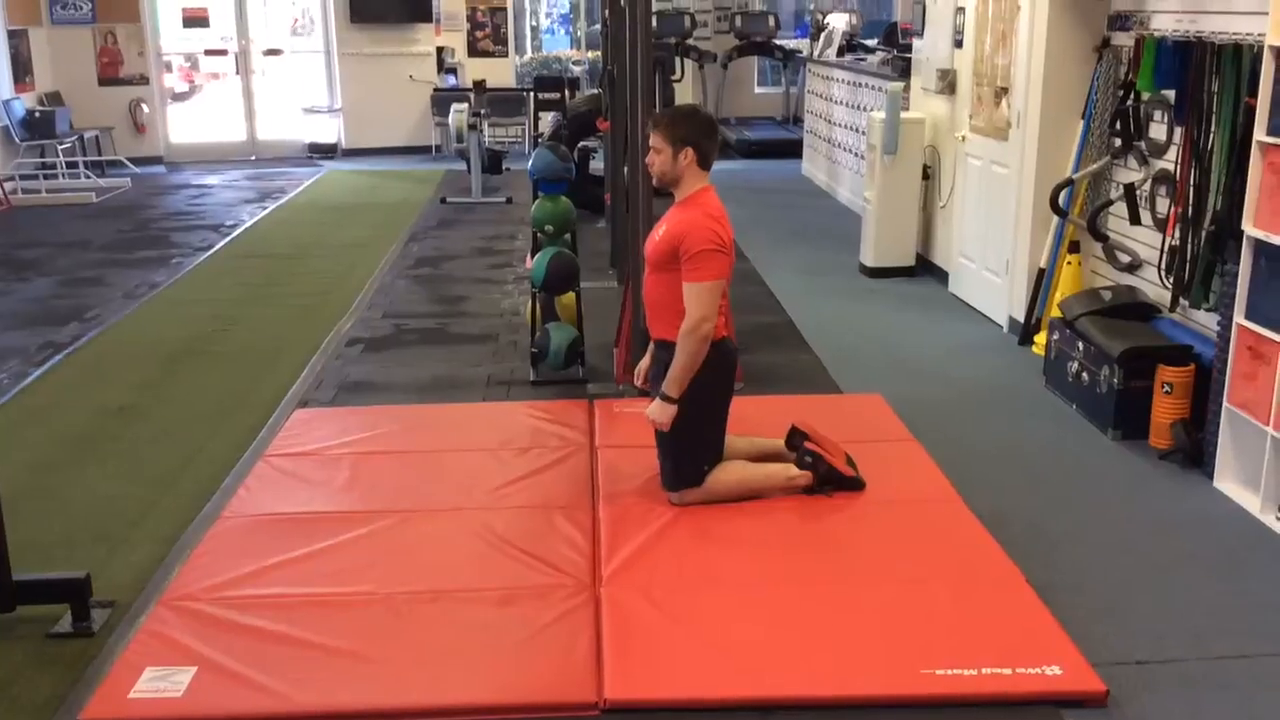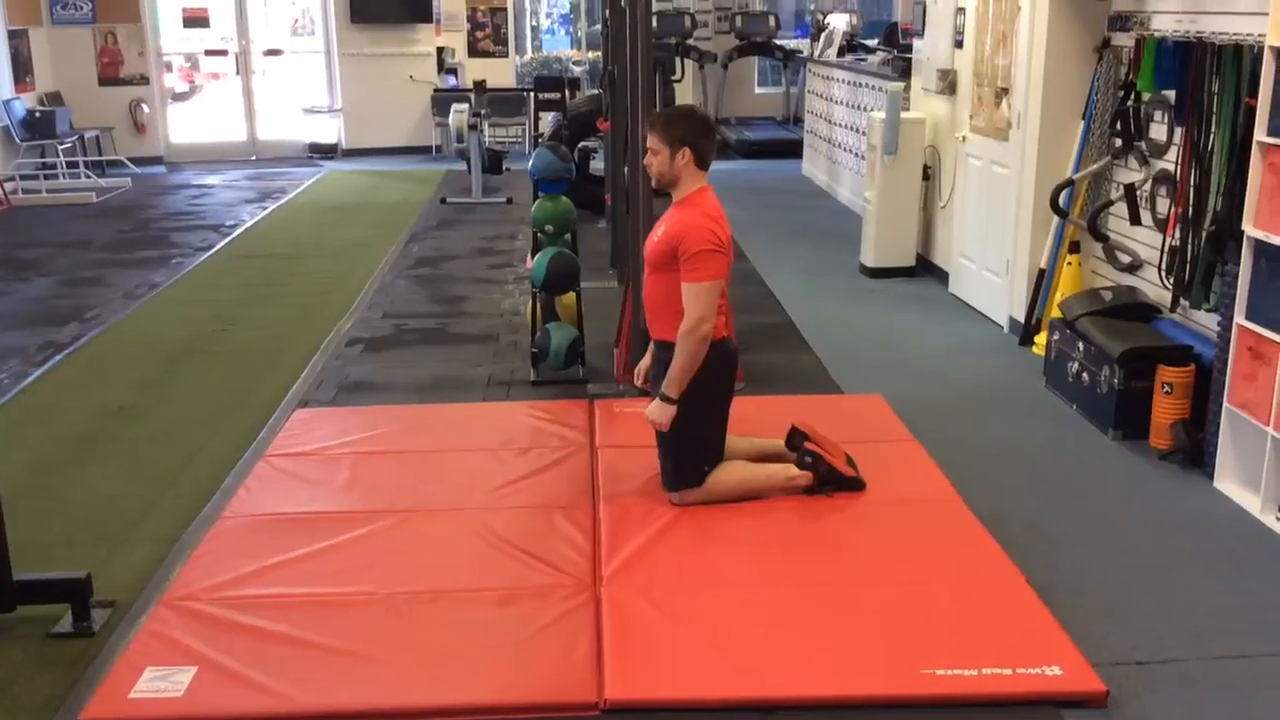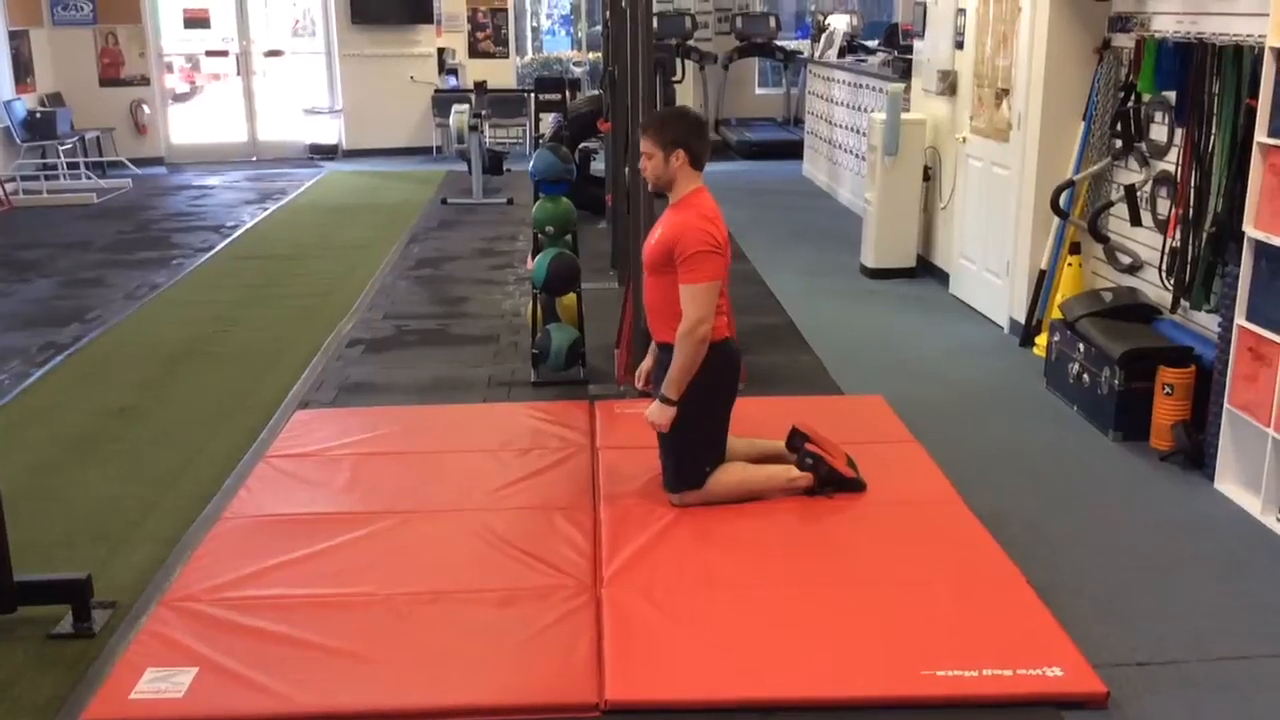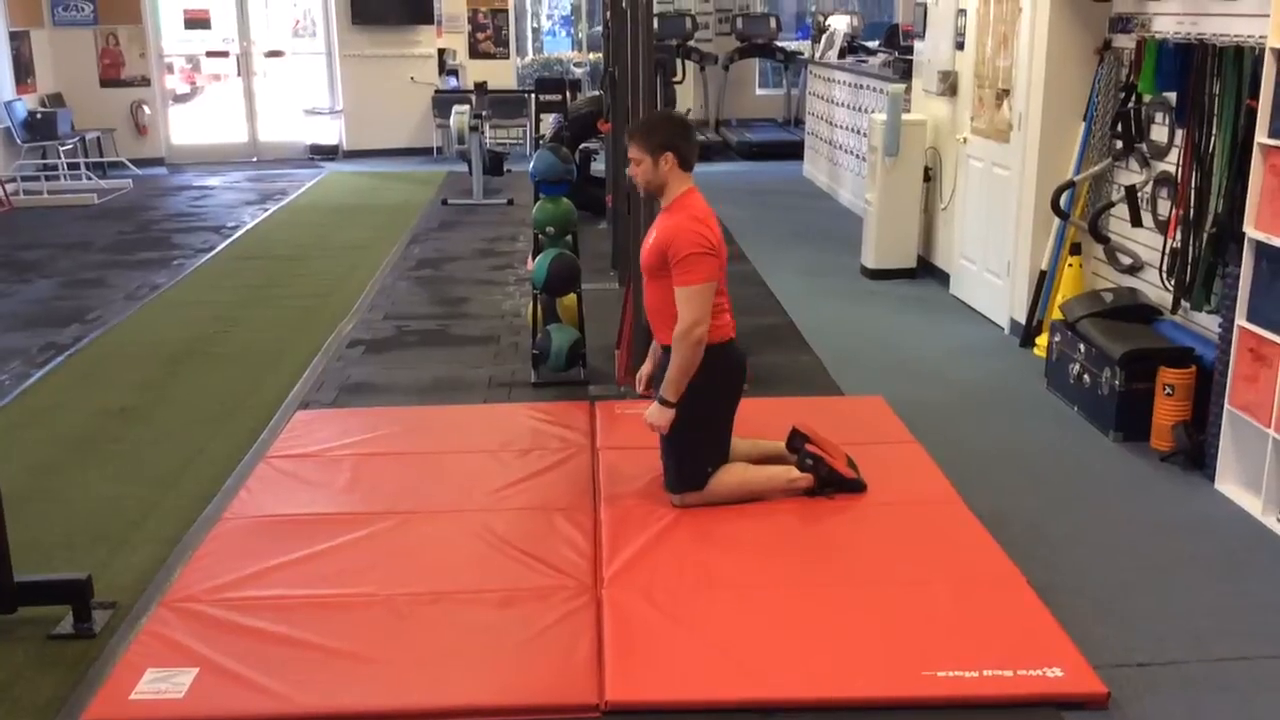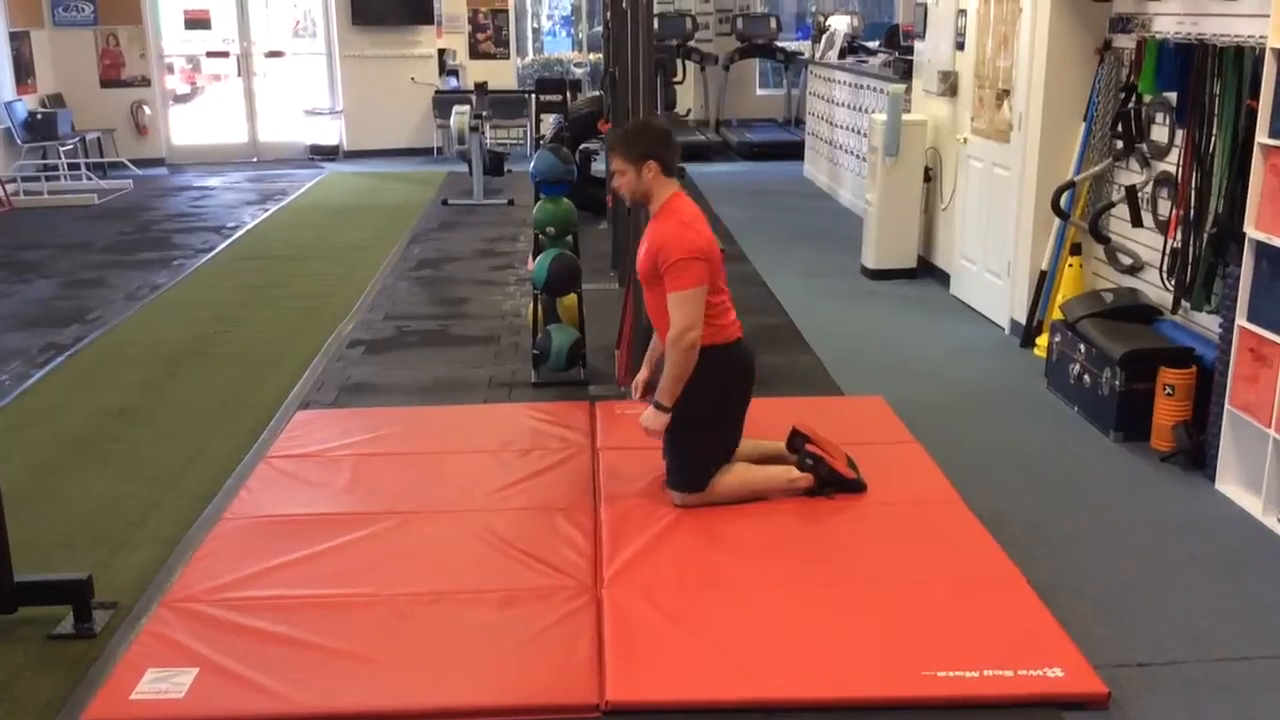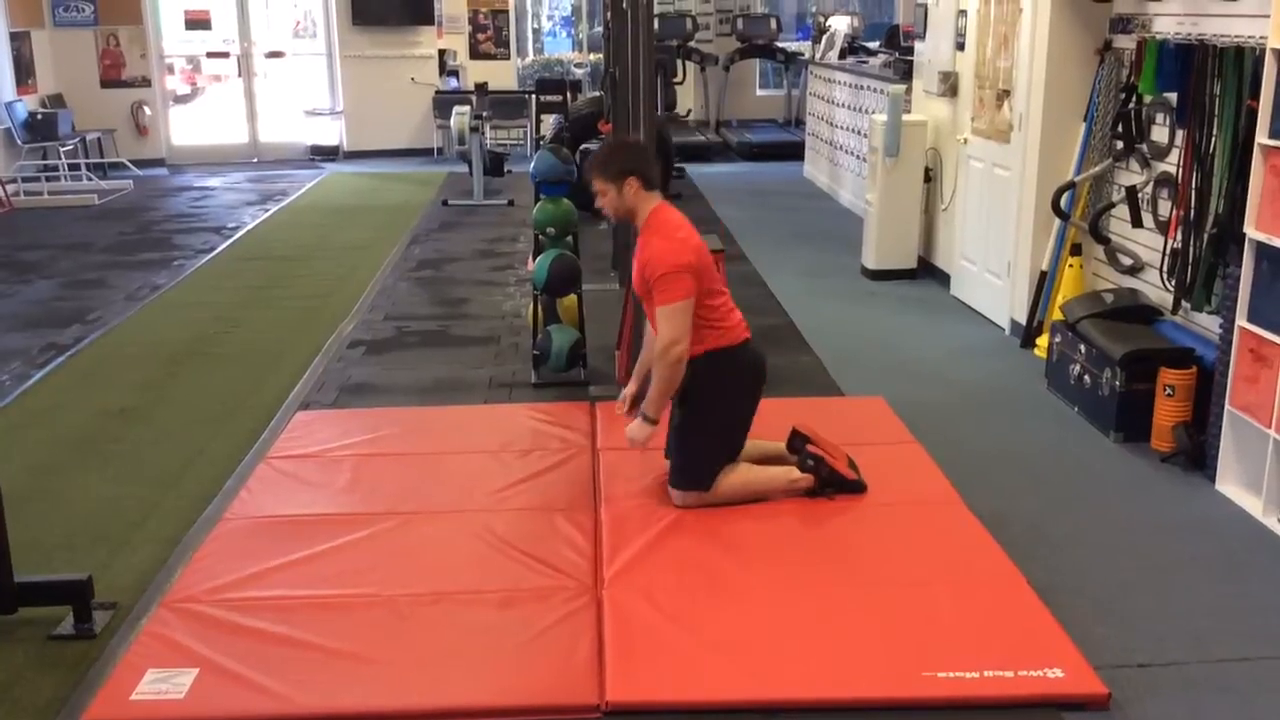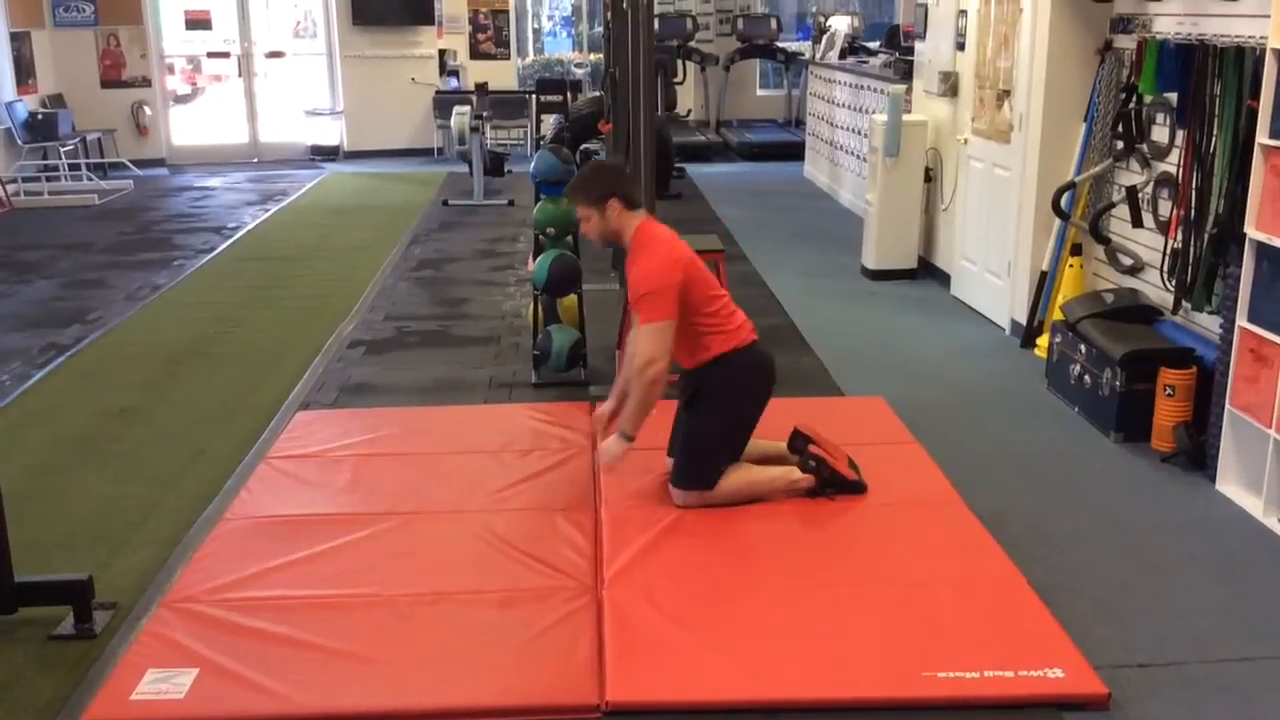
dt=0.1s
person 1, frame 1
left shoulder: (700, 224)
right shoulder: (687, 208)
left elbow: (700, 324)
left wrist: (668, 397)
right wrist: (653, 354)
left hip: (695, 364)
right hip: (677, 354)
left knee: (683, 488)
right knee: (698, 450)
left ankle: (806, 472)
right ankle: (792, 447)
person 1, frame 2
left shoulder: (698, 224)
right shoulder: (685, 208)
left elbow: (699, 324)
left wrist: (667, 397)
right wrist: (653, 354)
left hip: (696, 364)
right hip: (678, 355)
left knee: (683, 488)
right knee: (699, 450)
left ankle: (806, 473)
right ankle: (793, 447)
person 1, frame 3
left shoulder: (694, 225)
right shoulder: (682, 209)
left elbow: (697, 326)
left wrist: (667, 398)
right wrist: (654, 356)
left hip: (698, 365)
right hip: (680, 356)
left knee: (684, 489)
right knee: (700, 451)
left ankle: (806, 474)
right ankle: (793, 448)
person 1, frame 4
left shoulder: (687, 228)
right shoulder: (678, 211)
left elbow: (693, 329)
left wrist: (666, 401)
right wrist: (653, 360)
left hip: (708, 364)
right hip: (697, 358)
left knee: (685, 490)
right knee: (700, 452)
left ankle: (807, 475)
right ankle: (792, 449)
person 1, frame 5
left shoulder: (676, 233)
right shoulder: (669, 215)
left elbow: (686, 334)
left wrist: (661, 406)
right wrist: (649, 367)
left hip: (712, 365)
right hip: (705, 360)
left knee: (687, 490)
right knee: (698, 453)
left ankle: (808, 474)
right ankle: (794, 449)
person 1, frame 6
left shoulder: (665, 246)
right shoulder: (658, 228)
left elbow: (673, 346)
right elbow: (658, 323)
left wrist: (648, 417)
right wrist: (637, 382)
left hip: (724, 368)
right hip: (716, 361)
left knee: (687, 491)
right knee: (682, 461)
left ankle: (809, 476)
right ankle: (793, 452)
person 1, frame 7
left shoulder: (652, 264)
right shoulder: (647, 242)
left elbow: (652, 366)
right elbow: (638, 336)
left wrist: (624, 435)
right wrist: (615, 398)
left hip: (734, 372)
right hip: (720, 364)
left knee: (687, 491)
right knee: (682, 462)
left ankle: (808, 475)
right ankle: (795, 451)
